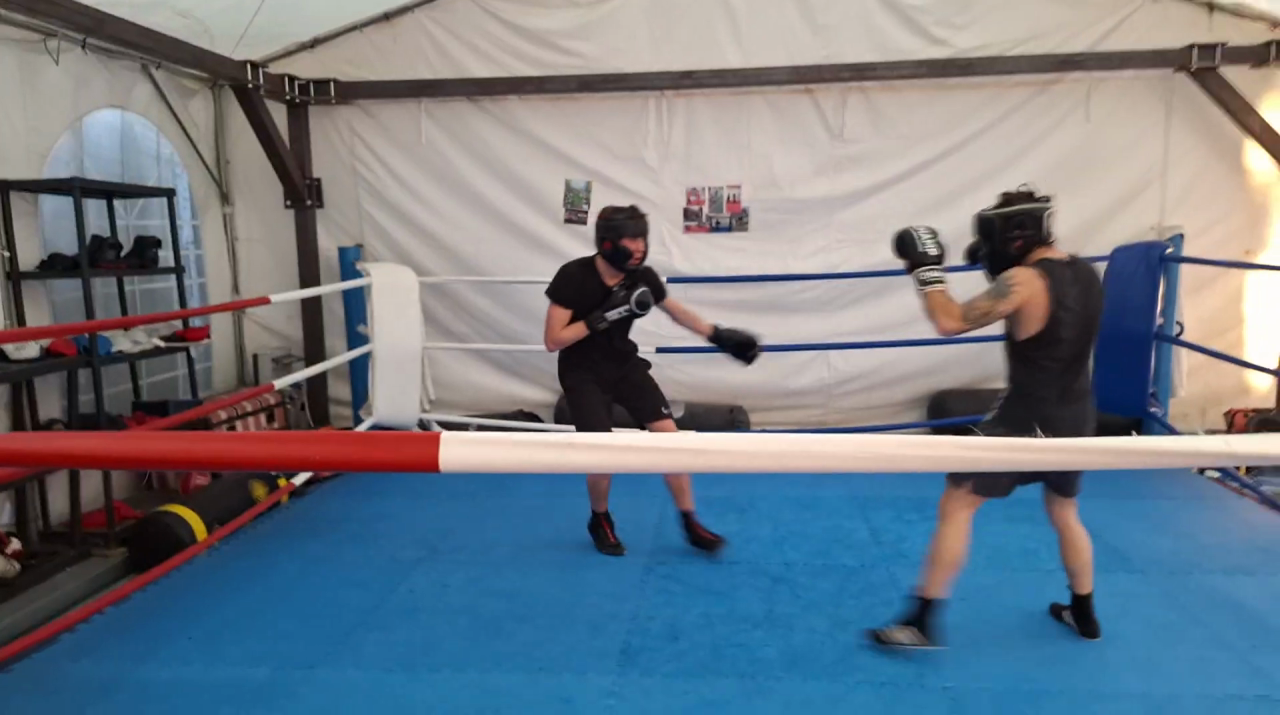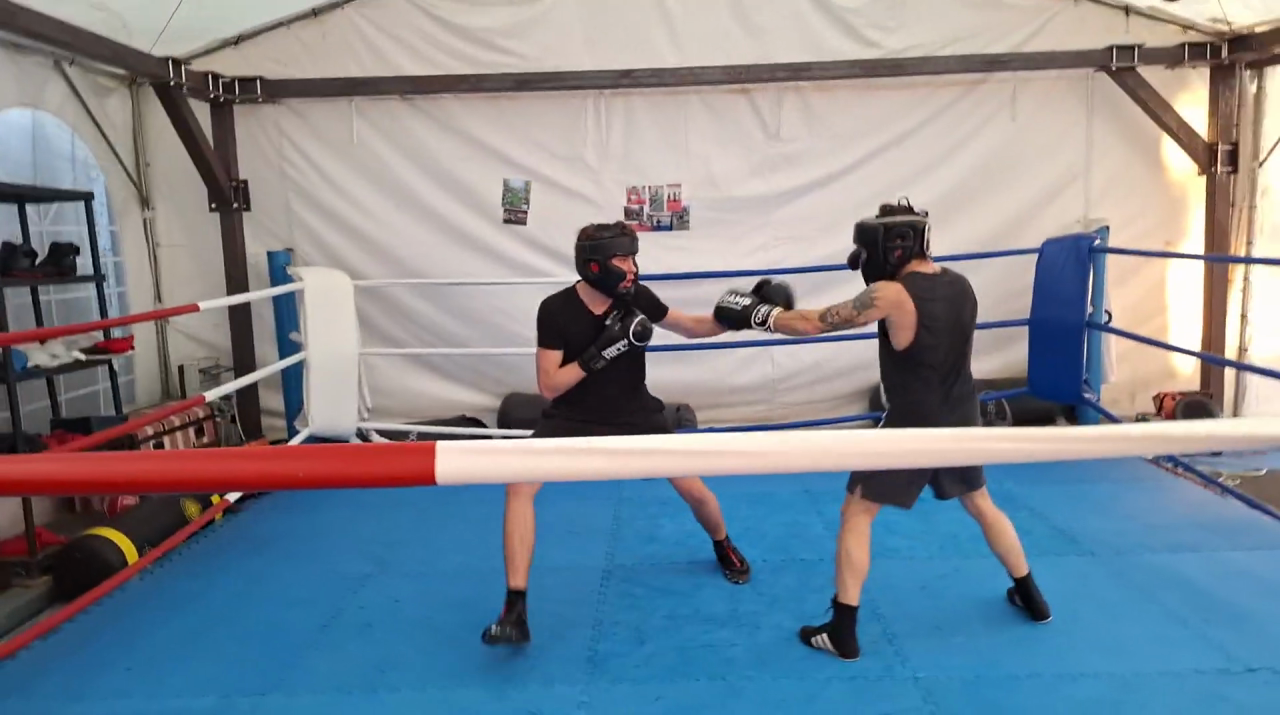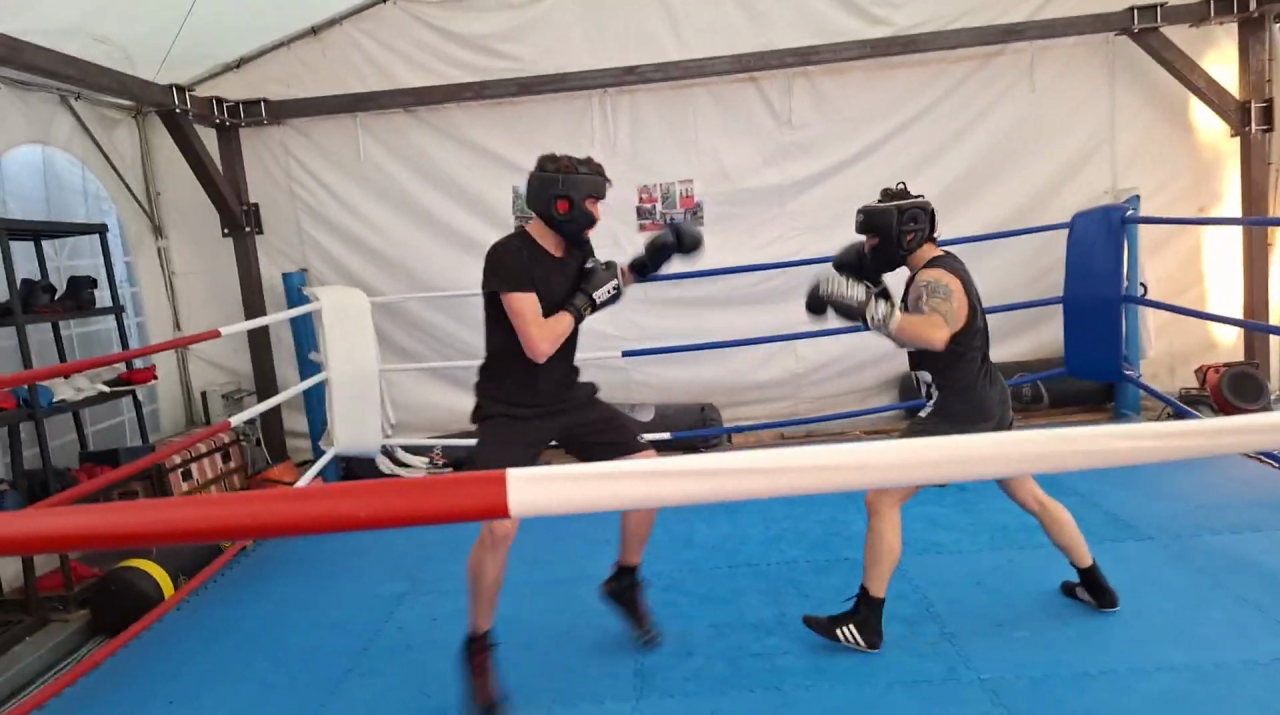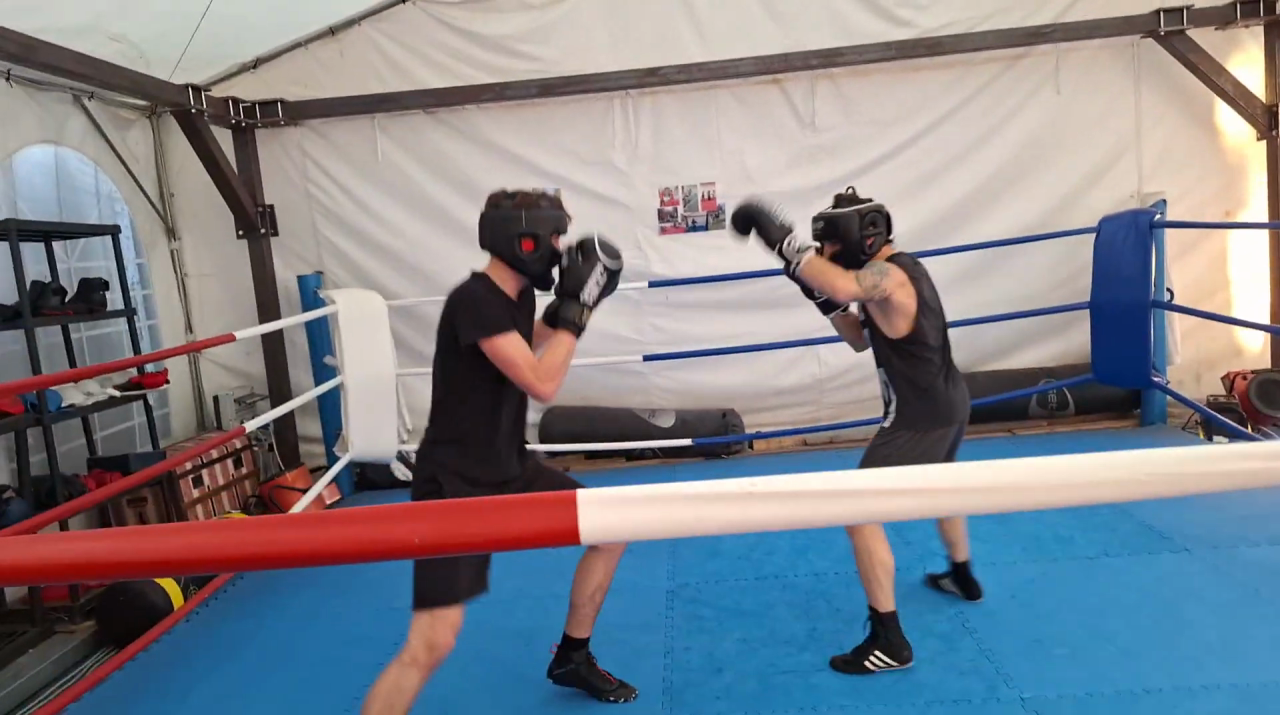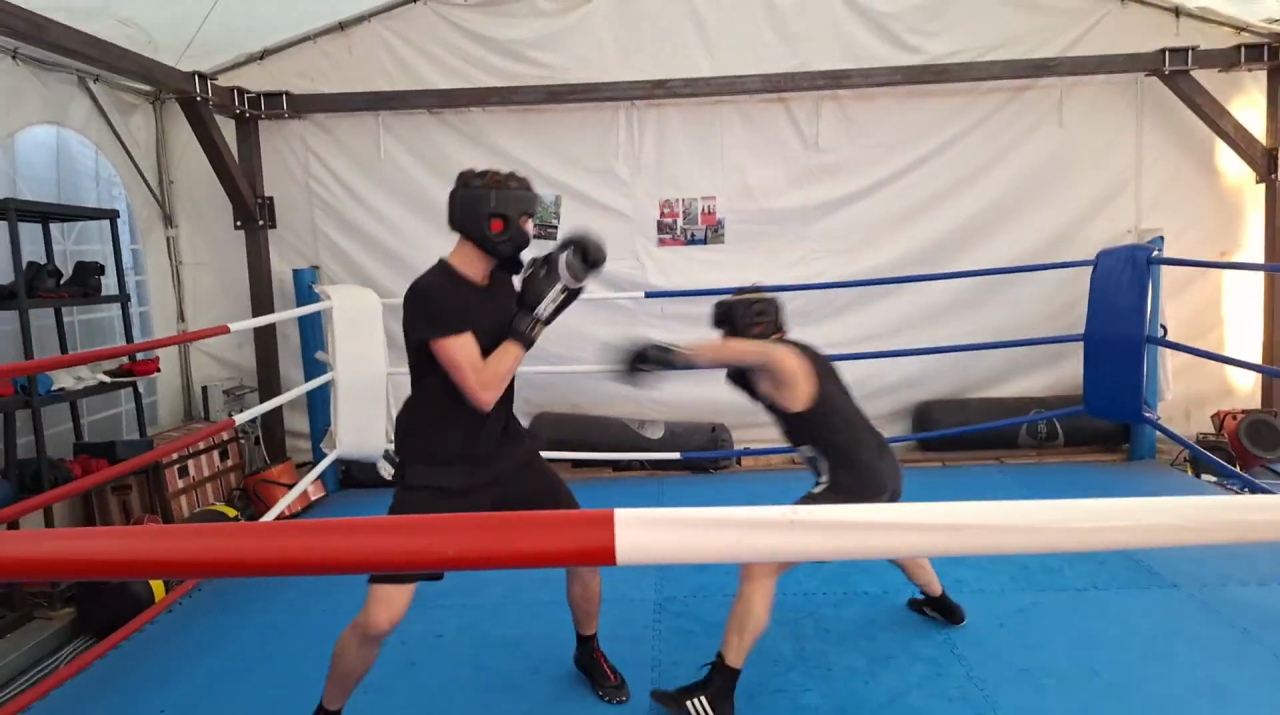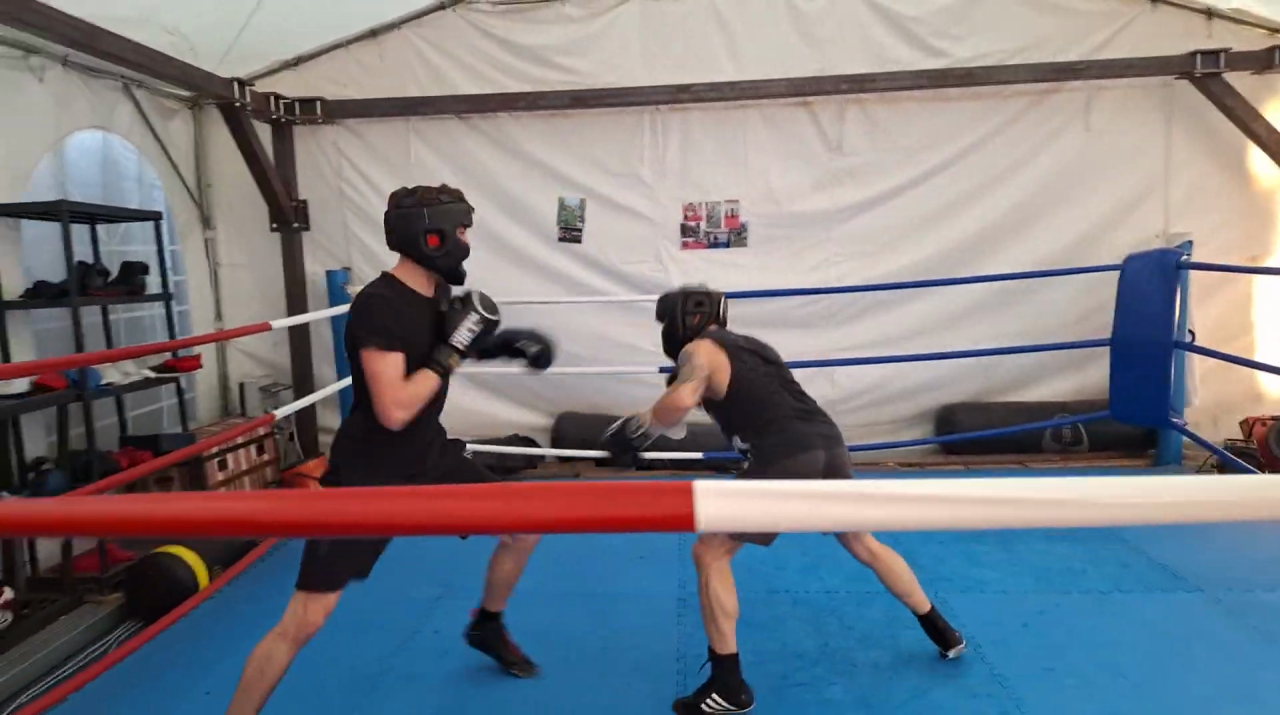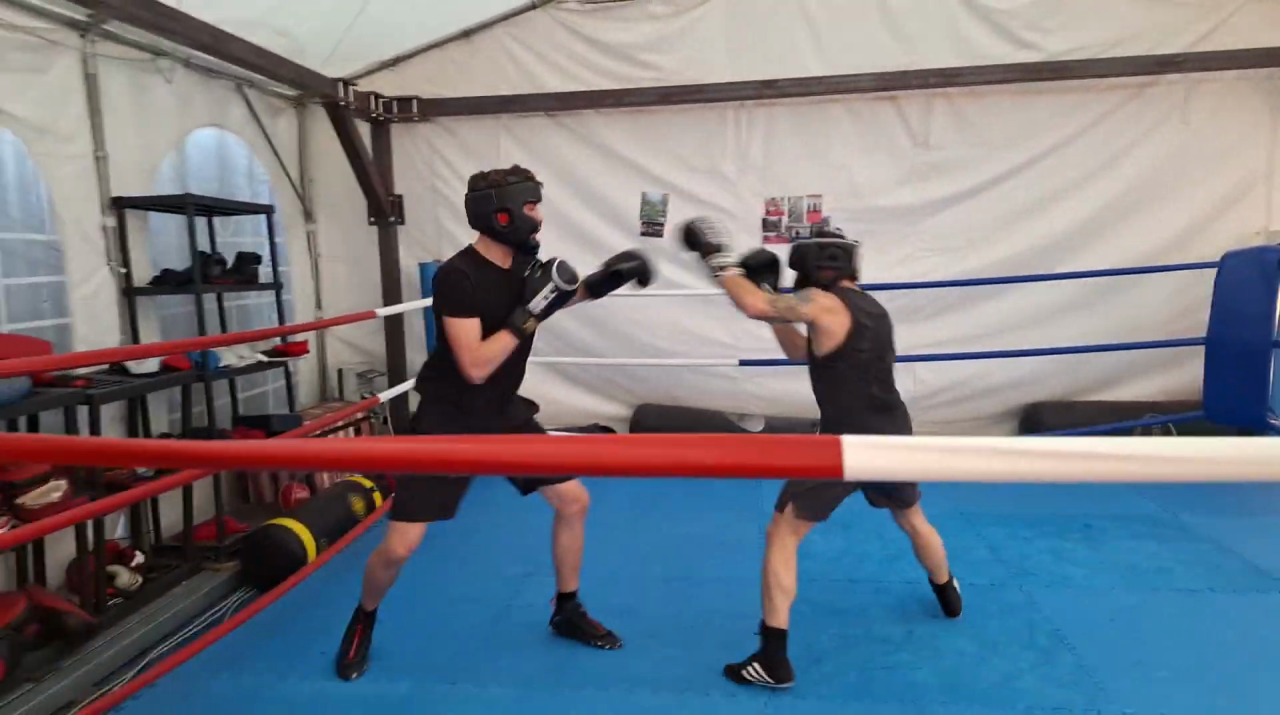
dt=0.3s
person 1, frame 1
left shoulder: (641, 277)
right shoulder: (571, 277)
left elbow: (677, 311)
right elbow: (553, 340)
left wrist: (719, 335)
right wrist: (602, 317)
left hip: (623, 365)
right hip: (583, 372)
left knee: (667, 436)
left ankle: (690, 521)
right ankle: (600, 518)
person 1, frame 2
left shoulder: (636, 296)
right shoulder: (556, 310)
left elbow: (685, 326)
right elbow: (549, 387)
right wrist: (601, 352)
left hip: (629, 410)
right hip: (574, 414)
left knee: (691, 488)
right knee: (520, 483)
left ankle: (723, 544)
right ankle: (516, 608)
person 1, frame 3
left shoulder: (575, 248)
right shoulder: (508, 256)
left elbow: (609, 282)
right elbow: (537, 347)
left wrist: (648, 259)
right wrist: (586, 297)
left hip: (566, 395)
right hip: (514, 406)
right knee: (499, 530)
left ankle: (626, 580)
right ankle: (480, 644)
person 1, frame 4
left shoulder: (517, 293)
right shoulder: (474, 300)
left elbow: (538, 349)
right elbow: (543, 383)
left wrist: (568, 300)
right wrist: (580, 300)
left hip: (510, 469)
right hip: (457, 486)
right knee: (430, 647)
left ankle: (572, 657)
person 1, frame 5
left shoulder: (498, 274)
right shoulder: (432, 294)
left elbow: (507, 335)
right elbow: (482, 392)
left wrist: (566, 271)
right wrist: (538, 314)
left hip: (503, 454)
right hip: (435, 471)
right knee: (379, 619)
left ankle: (588, 650)
person 1, frame 6
left shoulder: (438, 292)
right shoulder: (380, 305)
right elbow: (394, 412)
left wrist: (503, 344)
right wrist: (453, 349)
left hip: (428, 456)
right hip: (368, 474)
left knee: (525, 528)
right knee: (304, 621)
left ankle: (487, 626)
person 1, frame 7
left shoulder: (523, 261)
right shoulder: (457, 276)
left elbow: (577, 292)
right elbow: (474, 367)
left wrist: (610, 274)
right wrist: (534, 313)
left hip: (505, 417)
right hip: (448, 426)
left knee: (573, 501)
right knee: (401, 546)
left ankle: (567, 610)
right ankle: (364, 619)
person 2, frame 1
left shoulder: (1022, 283)
right shoulder: (1087, 275)
left elbow: (949, 323)
left wrist: (926, 266)
right wrist: (1000, 268)
left hip: (1025, 419)
right hip: (1076, 416)
left knee: (956, 505)
right knee: (1063, 510)
left ankle: (921, 620)
right ankle: (1083, 611)
person 2, frame 2
left shoulder: (889, 294)
right shoulder: (960, 286)
left elbow: (813, 324)
left wrist: (755, 312)
left hip: (911, 426)
right hip: (962, 419)
left knee: (856, 516)
right knee: (980, 505)
left ankle: (843, 631)
right ankle: (1031, 597)
person 2, frame 3
left shoulder: (934, 279)
right shoulder: (937, 267)
left elbow: (929, 334)
right elbow: (900, 332)
left wrist: (864, 304)
right wrist: (862, 286)
left hip: (955, 412)
right hip: (989, 402)
left knee: (882, 500)
right knee: (1028, 494)
left ankle: (865, 621)
right ankle: (1097, 585)
person 2, frame 4
left shoulder: (887, 274)
right shoulder: (901, 269)
left elbow: (838, 283)
right elbow: (861, 339)
left wrist: (783, 238)
right wrist: (820, 293)
left hip: (921, 416)
right hip: (948, 404)
left knee: (862, 517)
left ankle: (888, 641)
right ankle: (962, 575)
person 2, frame 5
left shoulder: (779, 357)
right shoulder: (802, 359)
left elbow: (728, 352)
left wrist: (667, 353)
right wrist: (756, 386)
left hip: (856, 487)
right hip: (884, 472)
left knee: (759, 570)
right ankle: (942, 604)
person 2, frame 6
left shoulder: (699, 349)
right shoulder: (751, 347)
left elbow: (679, 401)
left wrist: (637, 428)
left hip: (785, 462)
right hip: (825, 444)
left knee: (709, 555)
right knee: (862, 545)
right ankle: (942, 632)
person 2, frame 7
left shoulder: (824, 301)
right shoulder: (873, 309)
left elbow: (754, 305)
right elbow: (803, 351)
left wrist: (715, 255)
right wrist: (764, 278)
right hip: (894, 437)
left knee: (781, 536)
right knee: (911, 518)
left ankle: (773, 657)
right ankle: (948, 594)
